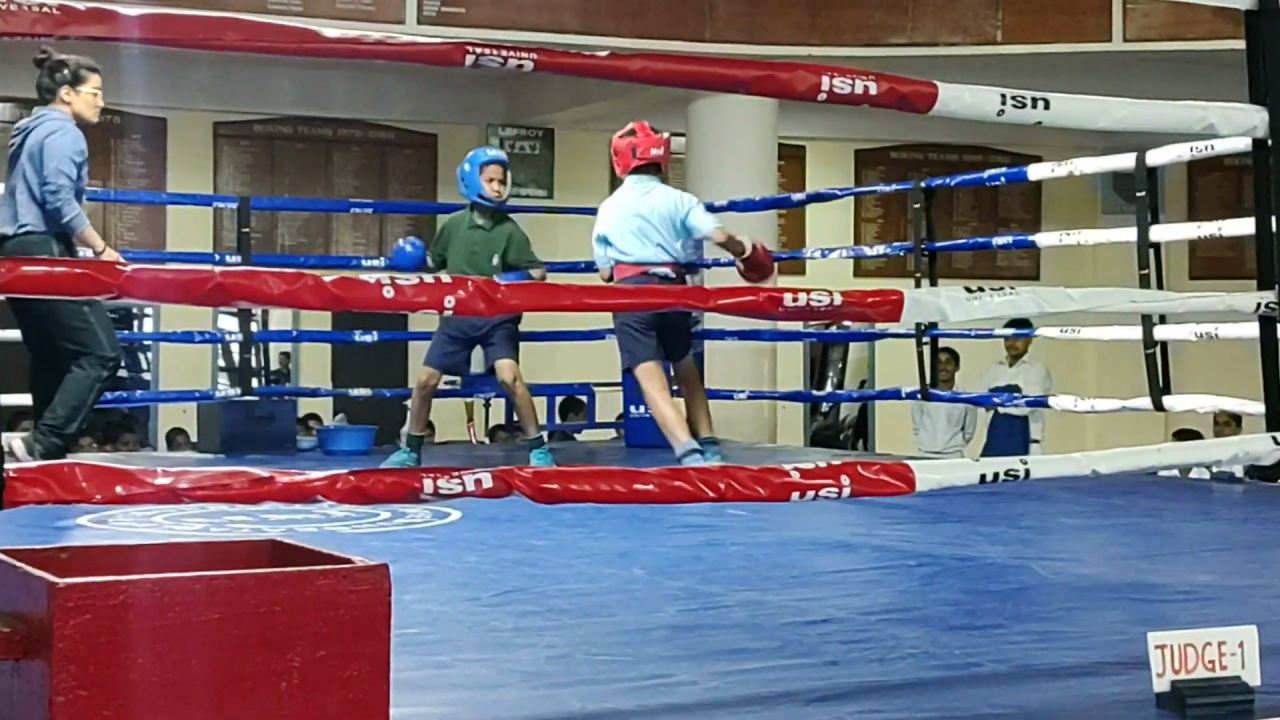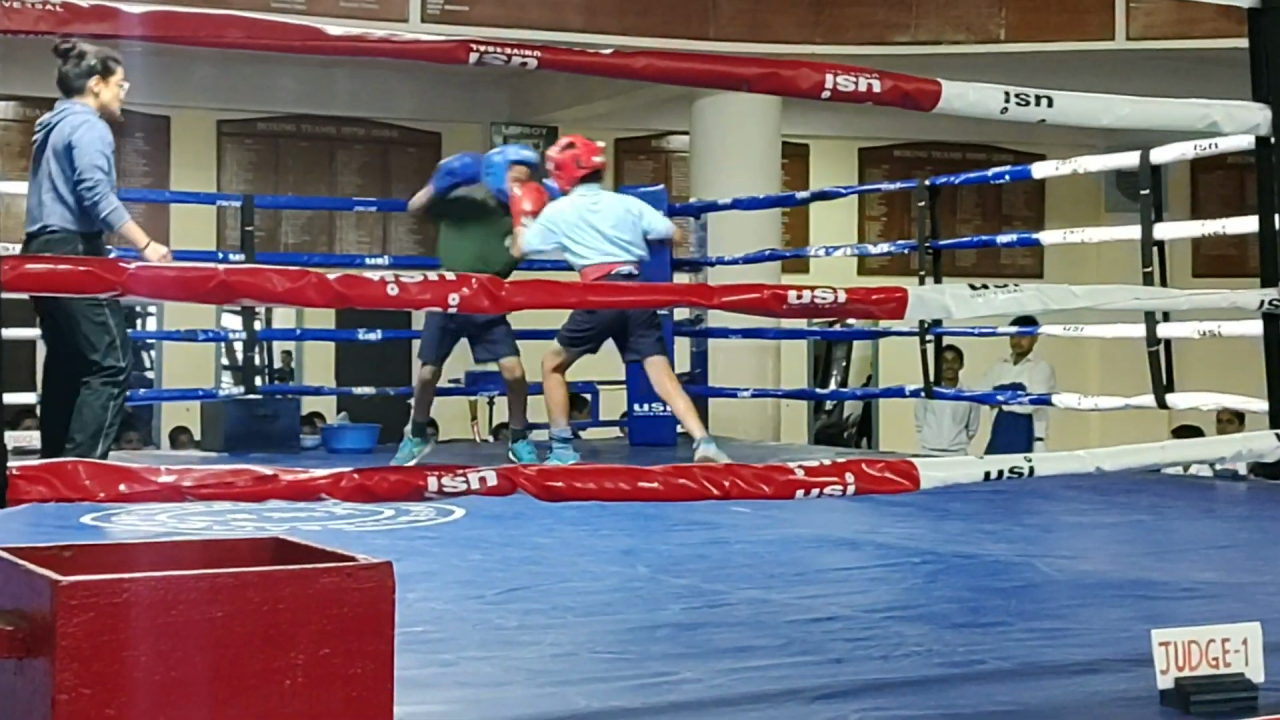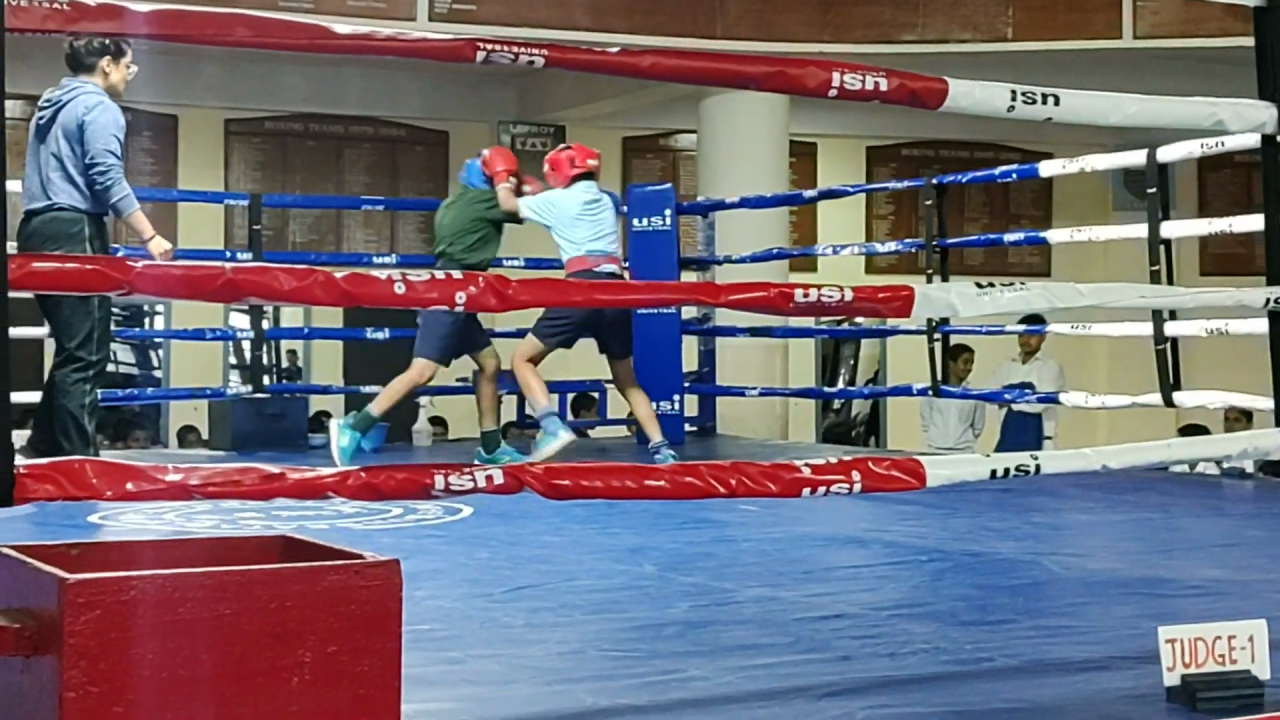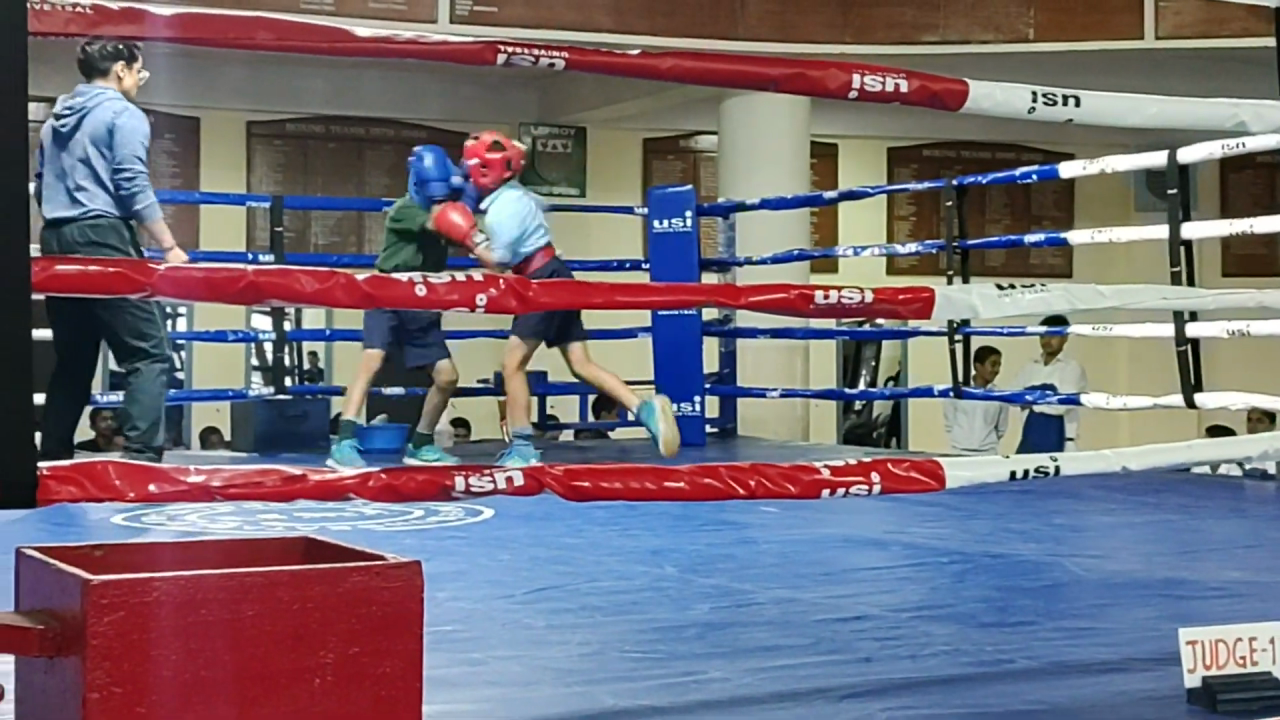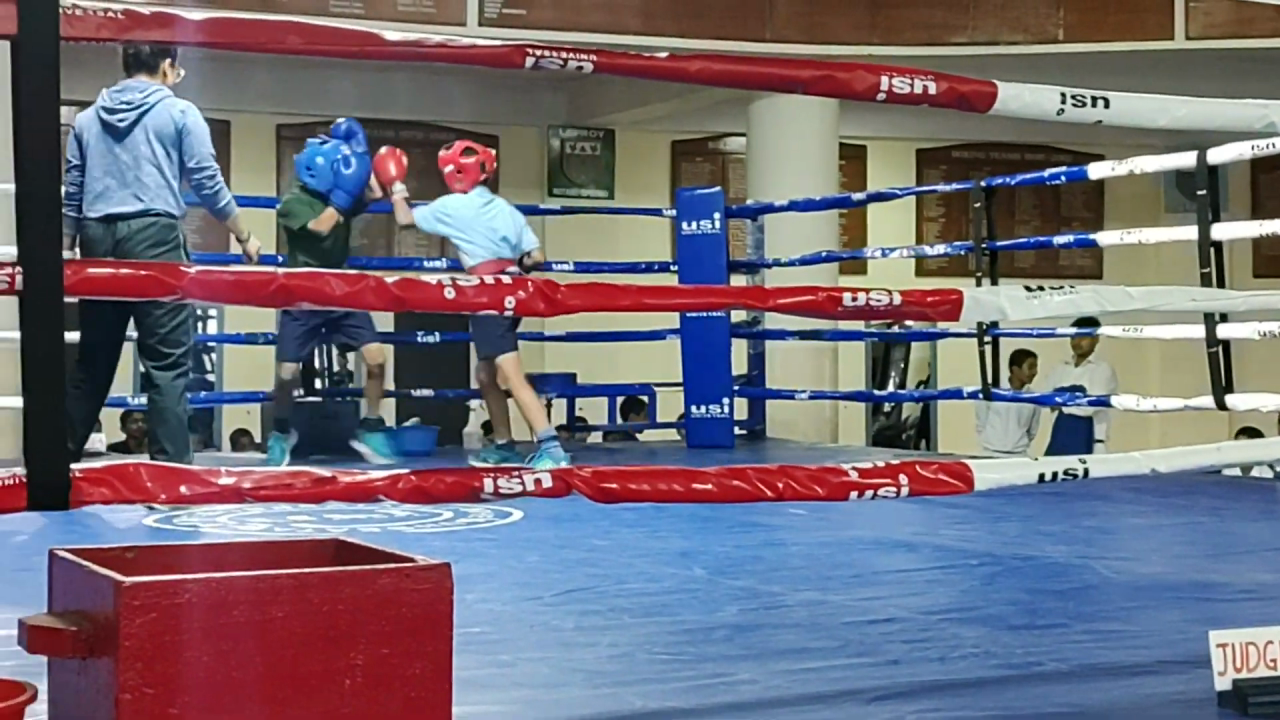
dt=0.4s
person 1, frame 1
right shoulder: (64, 133)
right elbow: (60, 202)
right wrist: (102, 250)
right hip: (44, 254)
left knee: (55, 362)
right knee: (99, 353)
left ankle: (44, 455)
right ankle: (41, 446)
person 1, frame 2
left shoulder: (52, 126)
right shoulder: (90, 128)
right elbow: (97, 196)
right wrist: (146, 245)
left hip: (42, 254)
right hip: (72, 253)
left knee: (67, 363)
right knee: (110, 364)
left ankle: (54, 463)
person 1, frame 3
left shoulder: (49, 107)
right shoulder: (100, 108)
right elbow: (107, 180)
right wrist: (150, 237)
left hip: (38, 232)
right hip: (73, 234)
left knee: (72, 353)
right knee: (84, 357)
left ankle: (42, 451)
person 1, frame 4
left shoulder: (56, 119)
right shoulder: (124, 115)
left elbow: (41, 188)
right elbow: (134, 189)
right wrist: (170, 247)
left hip: (57, 242)
right hip: (103, 240)
left knee: (73, 361)
right knee: (149, 354)
left ankle: (52, 462)
right ankle: (141, 458)
person 1, frame 5
left shoulder: (87, 118)
right shoulder: (179, 113)
left elbow: (72, 192)
right elbow: (208, 183)
left wrist: (67, 248)
right wrist: (245, 237)
left hip: (98, 242)
right hip: (154, 238)
left knee: (93, 359)
right knee: (167, 364)
person 2, frame 1
left shoulder: (610, 209)
right shoulder: (680, 201)
left elbow: (605, 274)
right elbow: (721, 237)
right wrist: (748, 251)
left hip: (631, 296)
left knee: (656, 392)
right knee: (689, 380)
left ankle: (693, 459)
right ankle: (710, 452)
person 2, frame 2
left shoulder: (558, 212)
right shoulder: (626, 203)
left elbow: (519, 250)
right elbow: (674, 235)
left wrist: (525, 218)
right wrist: (639, 235)
left knee: (552, 366)
right knee: (666, 383)
left ankle: (562, 451)
right ankle: (705, 446)
person 2, frame 3
left shoulder: (558, 199)
right shoulder: (605, 201)
left elbow: (510, 205)
left wrist: (502, 179)
right wrist: (534, 191)
left knee: (522, 360)
right knee: (626, 381)
left ankle: (553, 427)
right ankle: (663, 452)
person 2, frame 4
left shoulder: (502, 211)
right shoulder: (519, 194)
left elbow: (497, 263)
left wrist: (472, 239)
left hip: (543, 284)
right hip: (557, 280)
left knee: (513, 364)
right knee: (584, 366)
left ankle: (522, 447)
right ankle: (647, 410)
person 2, frame 5
left shoulder: (453, 206)
right shoulder: (507, 210)
left elbow: (405, 219)
right elbow: (537, 257)
left wrist: (395, 186)
left knee: (511, 376)
right knee: (485, 375)
left ankle: (551, 450)
right ankle: (503, 447)
person 3, frame 1
left shoulder: (510, 230)
right shoulder: (453, 225)
left elbow: (536, 272)
right elbow: (434, 263)
left wrist: (524, 284)
left hip: (498, 314)
right hip: (460, 314)
left knee: (509, 378)
right knee: (425, 382)
left ankle: (537, 447)
right ankle: (411, 450)
person 3, frame 2
left shoulder: (515, 219)
right shoulder: (463, 203)
right elbow: (417, 206)
right wrist: (441, 182)
left knee: (515, 374)
right knee: (428, 376)
left ankle: (520, 442)
right ankle: (417, 437)
person 3, frame 3
left shoulder: (453, 205)
right shoulder: (485, 200)
left knee: (490, 364)
right knee: (423, 371)
left ankle: (491, 447)
right ankle: (353, 428)
person 3, frame 4
right shoulder: (403, 211)
left hip: (422, 308)
left knee: (447, 376)
right knee: (372, 361)
left ankle: (421, 445)
right ankle: (344, 443)
person 3, frame 5
left shoulder: (338, 197)
right shoulder: (293, 202)
left elbow: (375, 195)
right elbow: (321, 228)
left wrist: (359, 154)
right wrist: (345, 192)
left knee: (375, 358)
right knee: (288, 373)
left ankle: (371, 432)
right ankle: (282, 433)
